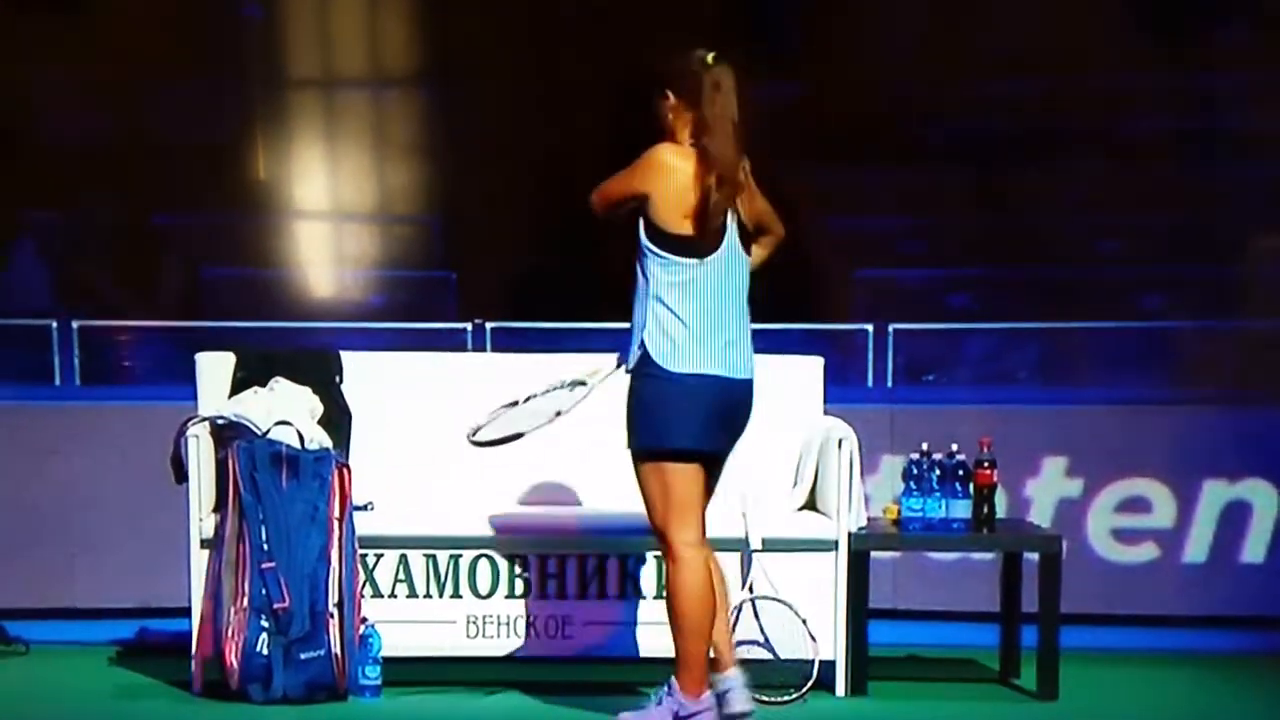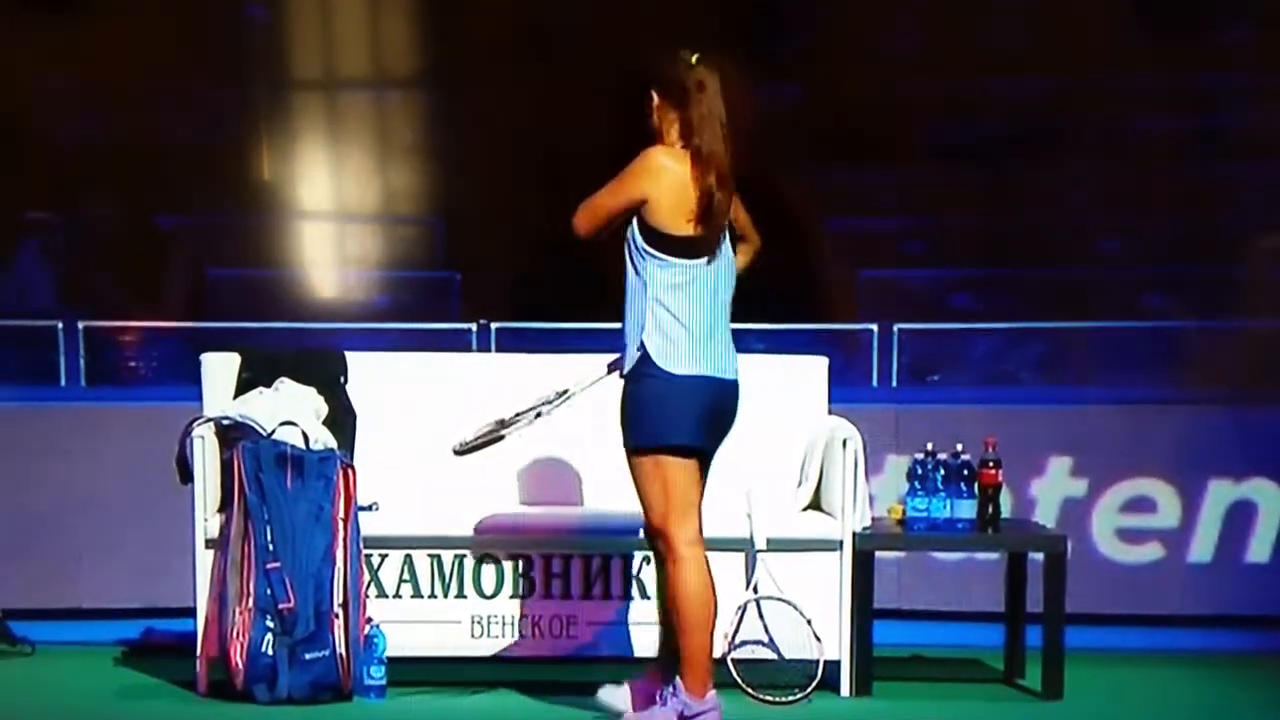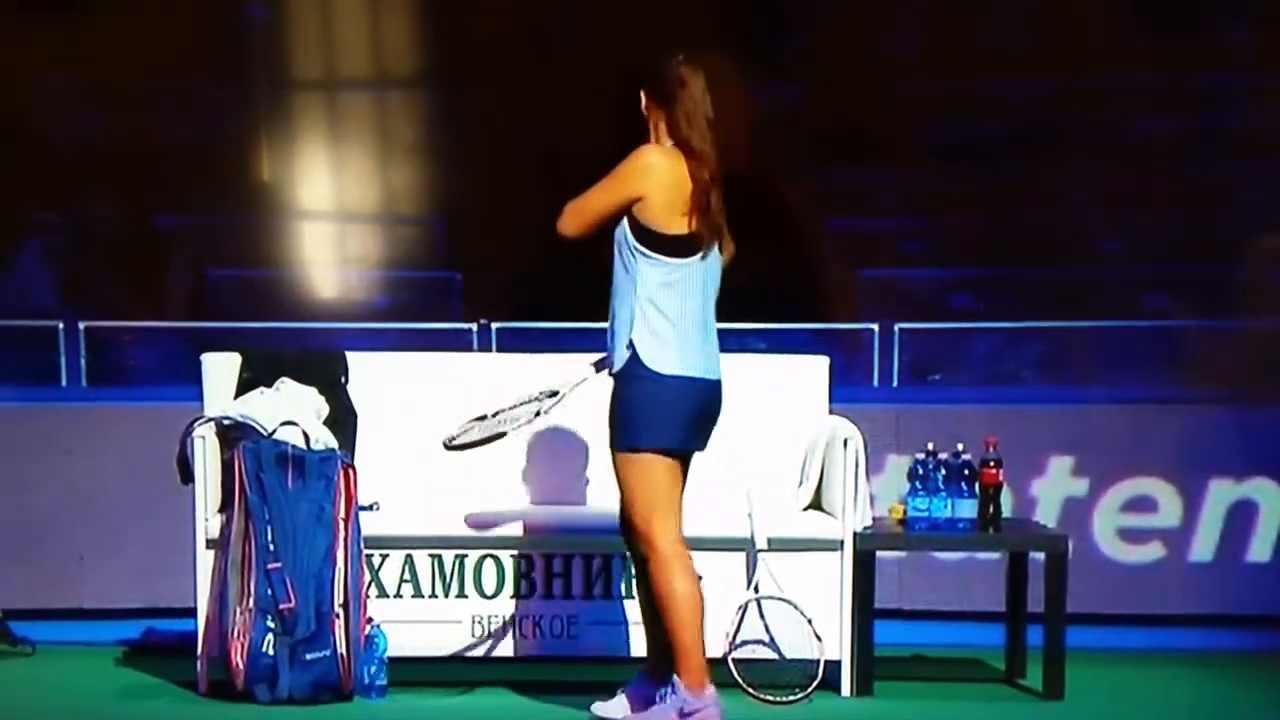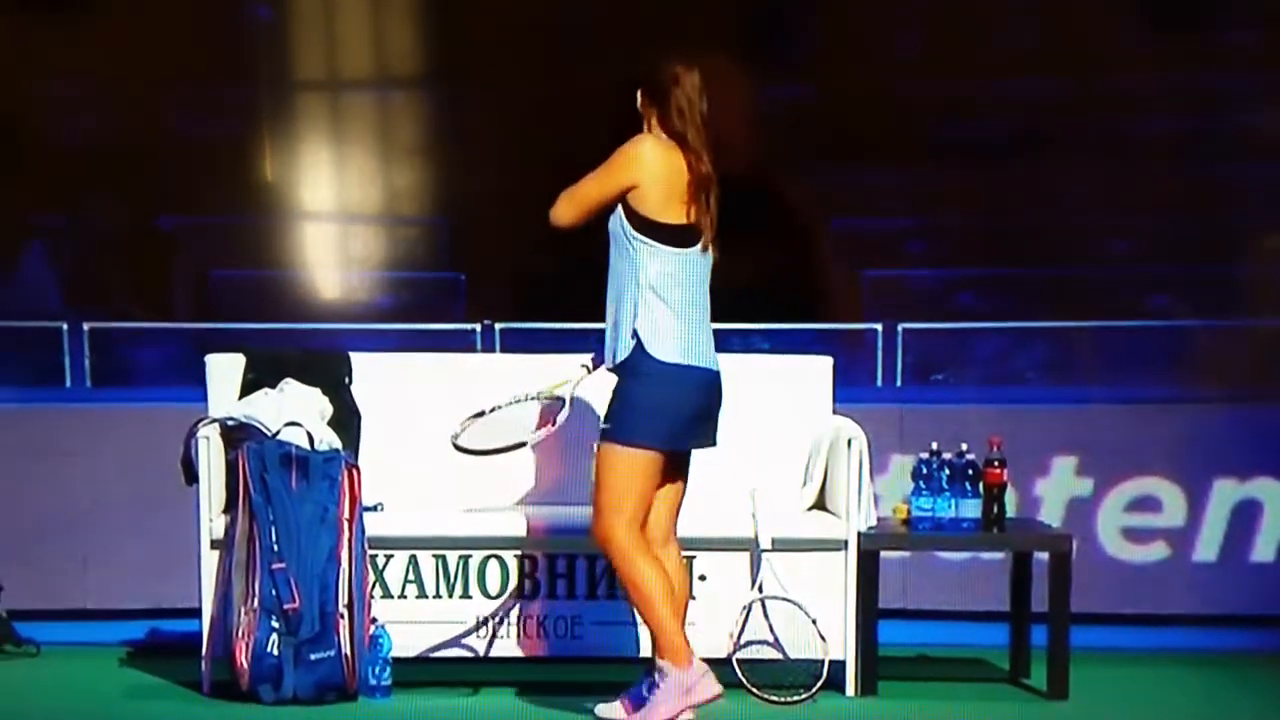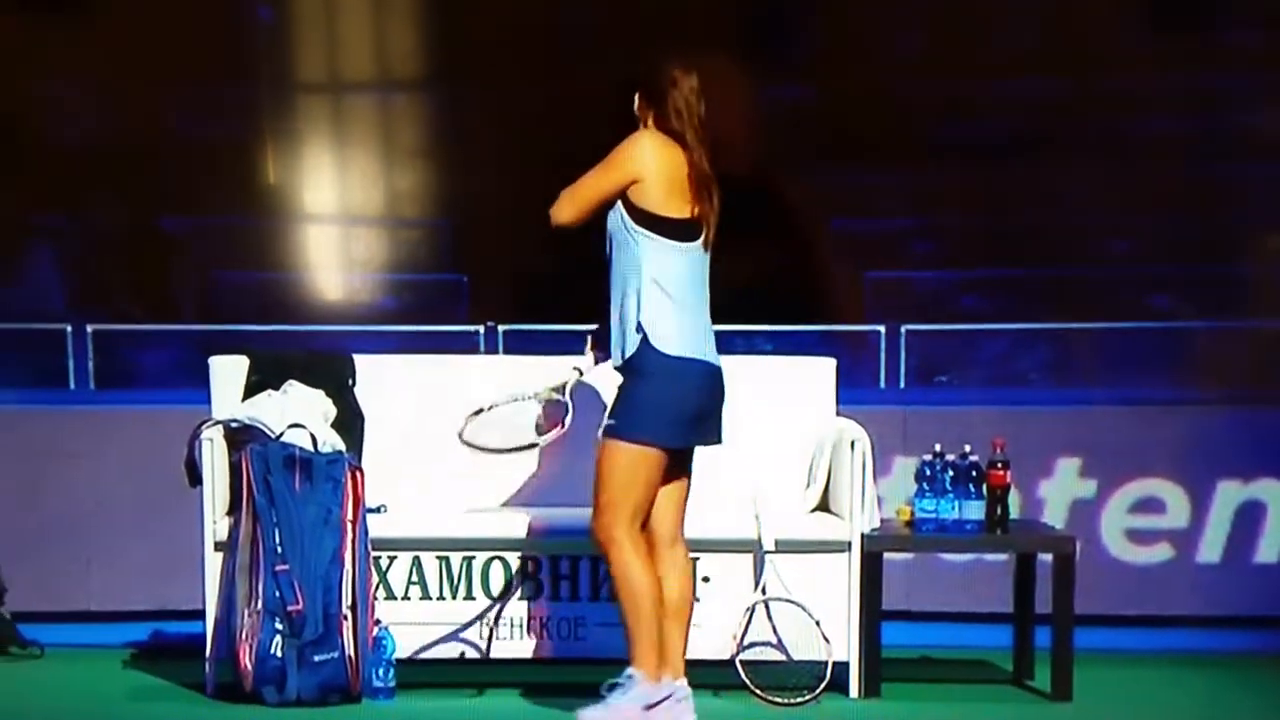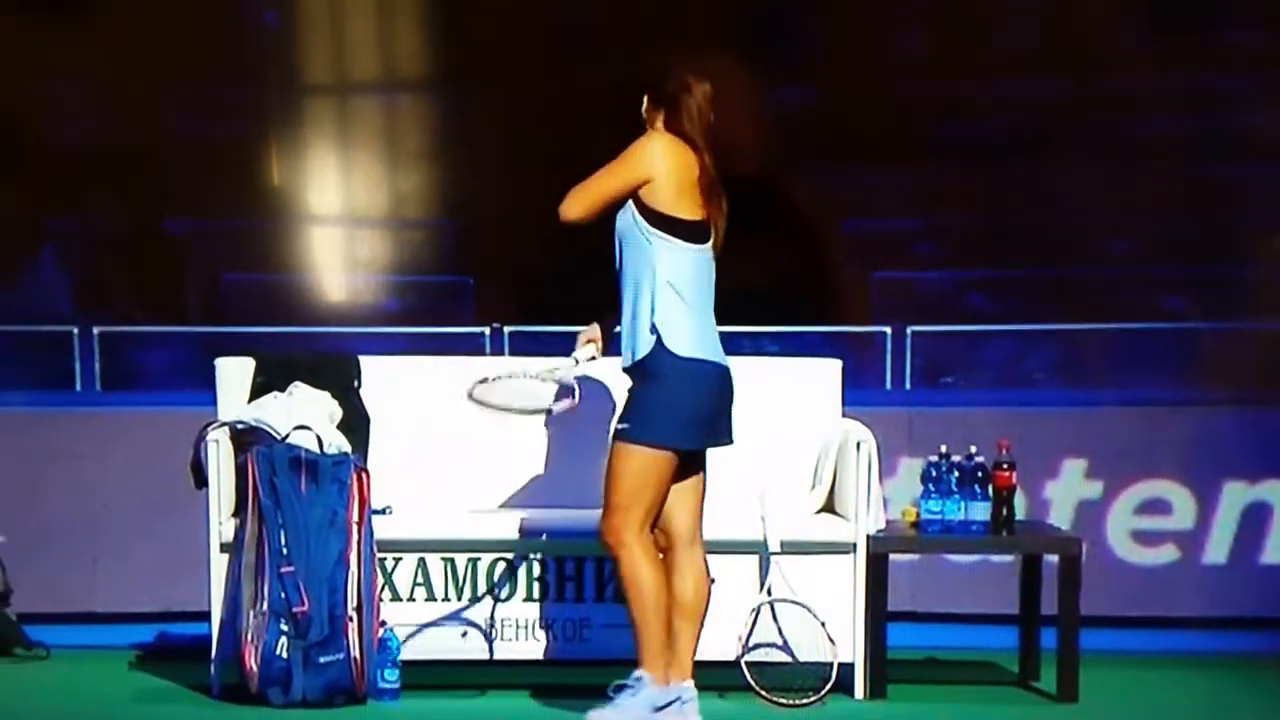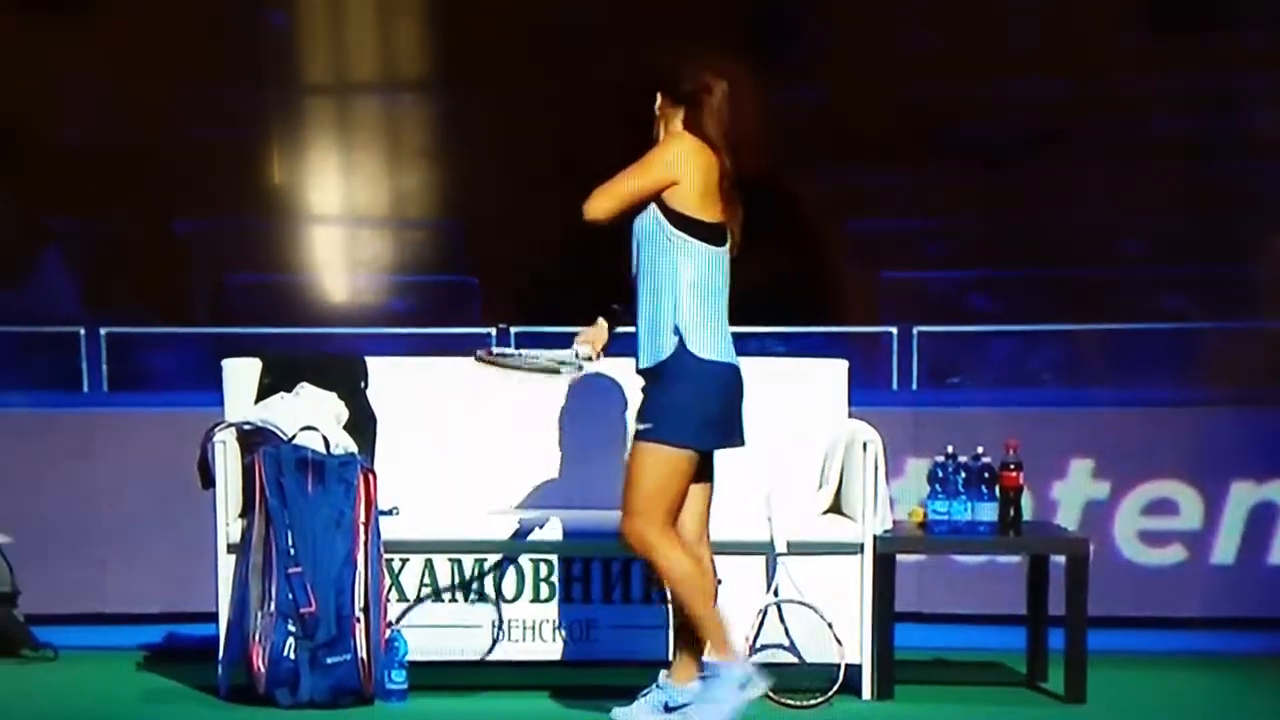
dt=0.2s
person 1, frame 1
left shoulder: (665, 163)
right shoulder: (735, 175)
left elbow: (601, 201)
right elbow: (771, 234)
left hip: (673, 380)
right hip: (730, 382)
left knee: (680, 542)
right knee: (691, 536)
person 1, frame 2
left shoulder: (658, 166)
right shoulder: (717, 178)
left elbow: (583, 223)
right elbow: (748, 244)
left hip: (667, 380)
right hip: (714, 380)
left knee: (679, 541)
right knee: (667, 534)
person 1, frame 3
left shoulder: (650, 164)
right shoulder: (700, 176)
left elbow: (569, 224)
left wrist: (615, 197)
left hip: (655, 378)
right hip: (694, 378)
left knee: (661, 541)
right knee: (642, 533)
person 1, frame 4
left shoulder: (646, 153)
right shoulder: (695, 174)
left elbow: (563, 214)
left wrist: (611, 190)
left hip: (658, 371)
right hip: (689, 372)
left knee: (615, 530)
right knee: (653, 536)
person 1, frame 5
left shoulder: (645, 149)
right shoulder: (694, 176)
left elbow: (562, 213)
left wrist: (609, 187)
right wrist: (617, 327)
left hip: (663, 368)
right hip: (687, 369)
left knee: (614, 526)
right knee: (663, 536)
person 1, frame 6
left shoulder: (658, 150)
right shoulder: (698, 177)
left elbow: (571, 209)
left wrist: (616, 183)
right wrist: (613, 325)
left hip: (673, 369)
right hip: (692, 370)
left knee: (624, 530)
right knee: (678, 536)
person 1, frame 7
left shoulder: (681, 152)
right shoulder: (708, 175)
left elbow: (595, 208)
left wrist: (634, 182)
right wrist: (611, 324)
left hip: (690, 370)
right hip: (693, 372)
left knee: (645, 528)
right knee: (686, 535)
left ankle: (730, 663)
